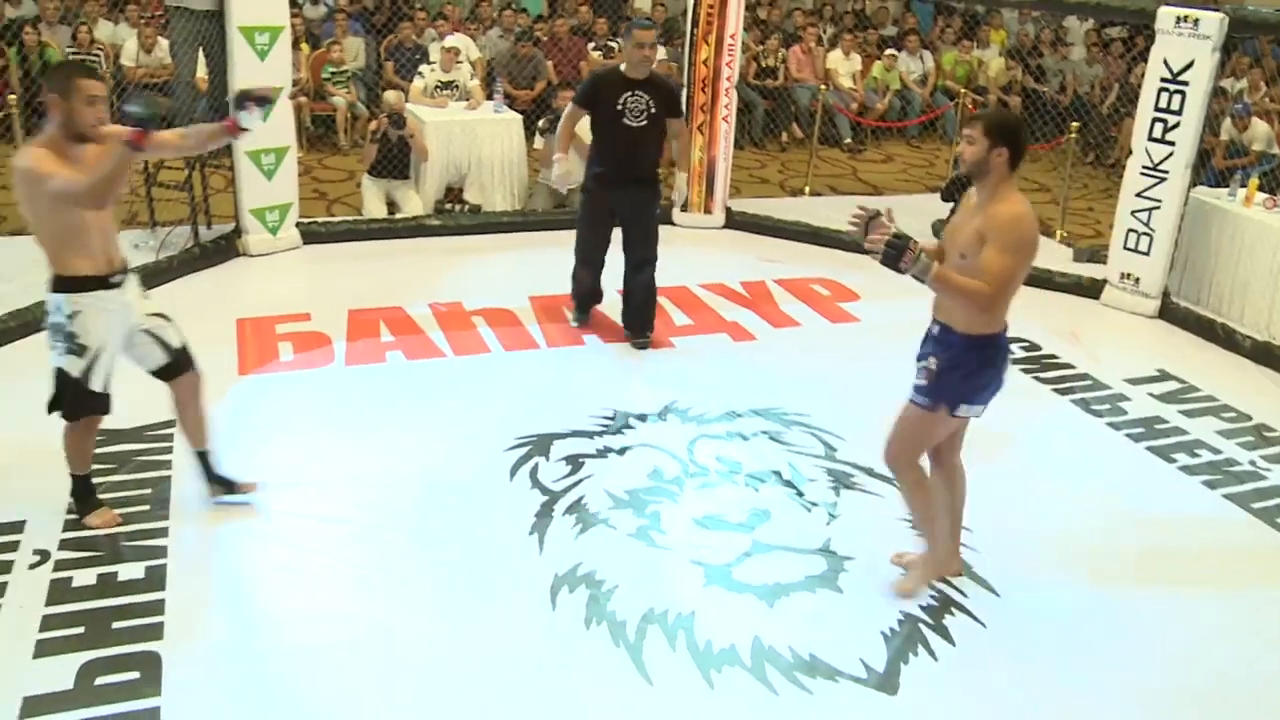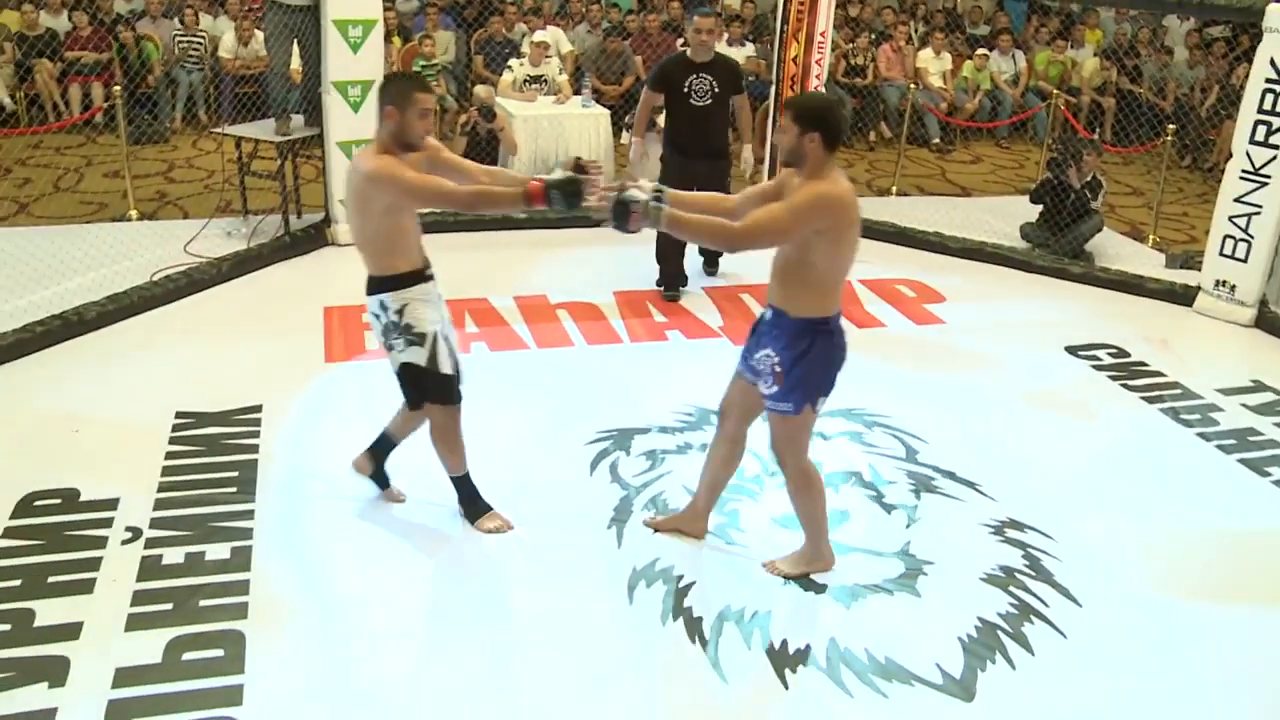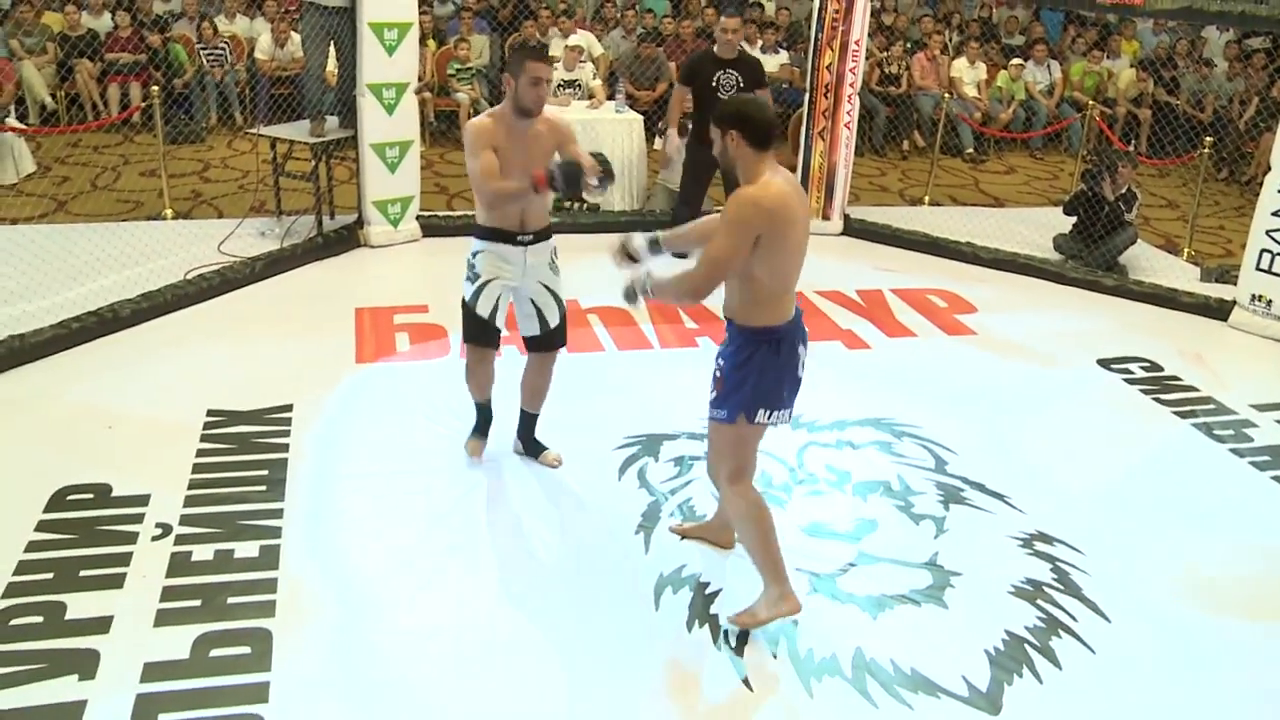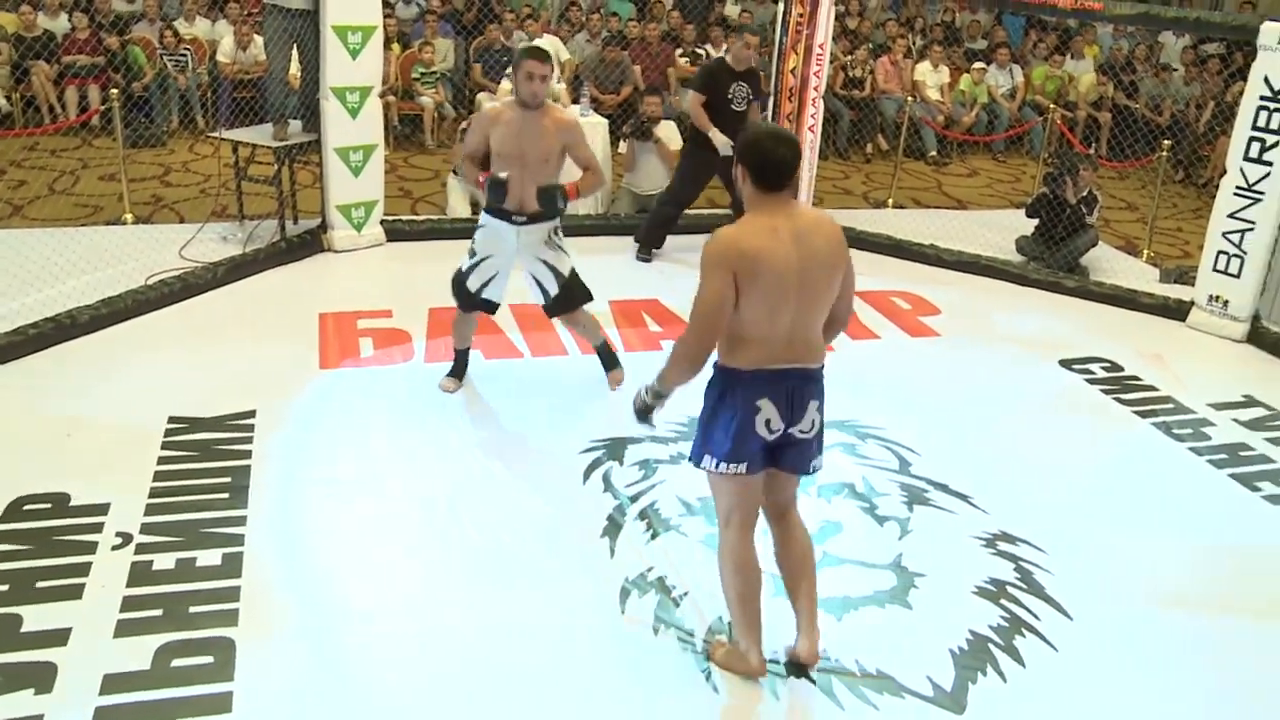
dt=0.7s
person 1, frame 1
left shoulder: (1012, 218)
right shoulder: (974, 198)
left elbow: (986, 300)
right elbow: (945, 257)
left wrist: (916, 266)
right wrist: (896, 240)
left hip: (971, 355)
right hip: (945, 338)
left knee: (898, 455)
right knee: (943, 454)
left ankle: (937, 555)
right ankle: (945, 554)
person 1, frame 2
left shoulder: (826, 198)
right shoulder: (798, 180)
left elbow: (736, 236)
right elbow: (730, 206)
left wrist: (654, 214)
right wrist: (658, 195)
left hip: (807, 339)
right hip: (777, 324)
left knee: (788, 452)
right knee: (729, 418)
left ankle: (817, 551)
right ankle: (695, 514)
person 1, frame 3
left shoulder: (754, 201)
right shoulder: (779, 182)
left elbow: (697, 286)
right elbow: (718, 230)
left wrist: (645, 285)
right wrist: (658, 241)
left hip: (759, 346)
right hip: (772, 333)
left knee: (728, 472)
right knee: (731, 444)
left ankle: (779, 593)
right ankle: (723, 525)
person 1, frame 4
left shoulder: (730, 244)
right shoulder: (833, 233)
left elbow: (697, 343)
right elbow: (839, 319)
left wrist: (654, 390)
left hip: (743, 393)
right hip: (806, 390)
left knee: (735, 525)
right knee: (782, 512)
left ankle: (746, 649)
right ankle: (808, 635)
person 2, frame 1
left shoulder: (106, 140)
right shoulder: (33, 163)
left elbow: (182, 141)
right elbow: (93, 198)
left wrist: (234, 122)
right wrist: (136, 140)
left hip: (126, 287)
right hip: (82, 299)
left knee: (185, 377)
right knee: (87, 411)
left ankle: (211, 474)
right ankle: (83, 497)
person 2, frame 2
left shoulder: (419, 150)
right shoulder: (374, 170)
left elbow: (483, 176)
right elbow: (463, 198)
left wrist: (550, 181)
right wrist: (541, 194)
left hip: (420, 287)
right hip: (398, 297)
left knee: (427, 395)
right knee: (445, 401)
left ankle: (373, 458)
right ankle: (469, 499)
person 2, frame 3
left shoulder: (555, 127)
right shoulder: (481, 129)
left elbow: (587, 173)
right elbow: (489, 195)
left wrist: (597, 173)
right wrist: (545, 179)
left hip: (540, 247)
right hip: (493, 248)
left knee: (545, 352)
right knee: (480, 353)
left ankle: (526, 437)
right ankle: (481, 422)
person 2, frame 4
left shoulder: (565, 123)
right shoulder: (491, 116)
left elbow: (597, 175)
right elbow: (466, 161)
left wrist: (569, 192)
right wrist: (483, 182)
left hip: (541, 229)
right hip: (497, 224)
left knee: (569, 310)
right knee: (468, 303)
left ankle: (606, 353)
right ankle: (460, 365)
person 3, frame 1
left shoulder: (665, 90)
right shoulder: (600, 82)
left elbow: (679, 132)
right elbow: (570, 118)
left wrist: (681, 175)
right wrist: (561, 158)
left hip: (644, 188)
right hip: (600, 185)
left knee: (642, 259)
right knee: (589, 253)
left ankle: (639, 327)
right ankle: (584, 303)
person 3, frame 2
left shoulder: (730, 68)
right shoulder: (670, 66)
left elbow: (742, 106)
right elbow: (647, 101)
left wrist: (747, 146)
right wrist: (637, 139)
left hip: (716, 156)
right hip: (677, 155)
left ankle: (710, 258)
right ankle: (671, 280)
person 3, frame 3
left shoulder: (752, 65)
right shoulder: (698, 62)
left elbow: (764, 100)
right elbow: (678, 96)
right wrist: (672, 132)
right hip: (701, 142)
right knee: (690, 195)
person 3, frame 4
left shoulder: (754, 76)
right shoulder: (711, 70)
right elbow: (692, 104)
right wrist: (713, 133)
left hip: (735, 149)
right hip: (703, 146)
right knee: (677, 196)
right ankle: (646, 243)
